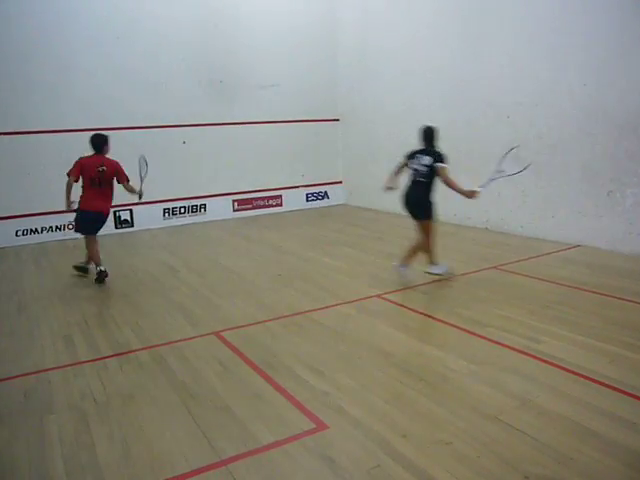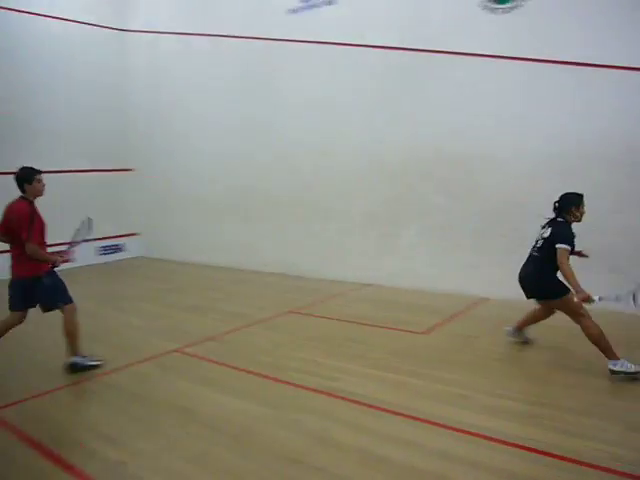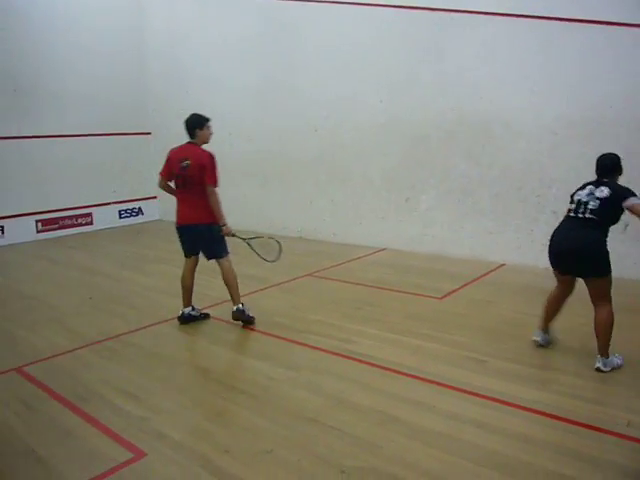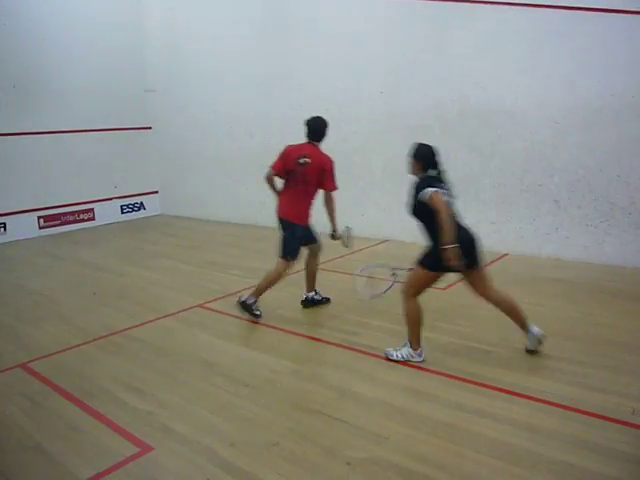
dt=1s
person 1, frame 1
left shoulder: (82, 162)
right shoulder: (114, 165)
left elbow: (70, 181)
right elbow: (126, 186)
left wrist: (68, 200)
right wrist: (137, 192)
left hip: (87, 207)
right hip: (105, 209)
left knee: (90, 238)
right knee: (91, 236)
left ankle: (100, 269)
right ankle: (87, 264)
person 1, frame 2
right shoulder: (29, 212)
right elbow: (31, 249)
right wrist: (54, 259)
left hip: (19, 272)
right hip: (38, 271)
right knee: (69, 310)
right ankle: (75, 358)
person 1, frame 3
left shoulder: (174, 154)
right shoulder: (205, 157)
left elbow: (162, 184)
right elbow: (211, 193)
right wrist: (223, 223)
left hip: (183, 220)
right hip: (204, 220)
left knee: (190, 261)
right knee: (224, 261)
left ankle: (187, 310)
right ankle: (238, 307)
person 1, frame 4
left shoulder: (290, 151)
right shoulder: (325, 162)
left elbow: (269, 176)
right elbow: (328, 197)
left wrist: (279, 193)
right wrist: (334, 228)
left hip: (285, 212)
right hip: (298, 218)
left knee: (315, 247)
right knee: (284, 264)
left ankle: (311, 294)
right ankle: (250, 300)
person 2, frame 1
left shoulder: (414, 154)
right shoulder: (437, 156)
left elbow: (398, 169)
right elbow: (445, 178)
left wrist: (391, 182)
right wrist: (464, 192)
left hip: (410, 196)
right hip: (421, 198)
left knee: (426, 233)
right knee: (426, 235)
left ankle: (433, 264)
right ankle: (403, 263)
person 2, frame 2
left shoulder: (553, 223)
right shoulder: (564, 232)
right elbow: (562, 263)
left wrist: (572, 251)
right wrist: (579, 290)
left hip: (528, 274)
right hip: (540, 279)
left knee: (548, 308)
right knee: (582, 316)
left ankle: (516, 330)
right ankle: (614, 362)
person 2, frame 3
left shoulder: (582, 189)
right shoulder: (621, 192)
left hip: (559, 240)
right hip: (589, 246)
left knee: (563, 289)
right knee: (603, 303)
left ankle: (542, 333)
right ankle: (604, 358)
person 2, frame 4
left shoulder: (423, 185)
right shoulder: (436, 182)
left elbow: (444, 210)
left wrist: (447, 246)
left hip: (445, 246)
right hip: (464, 243)
left knee: (409, 293)
right knee: (486, 291)
left ankle: (414, 350)
right ankle: (531, 332)
